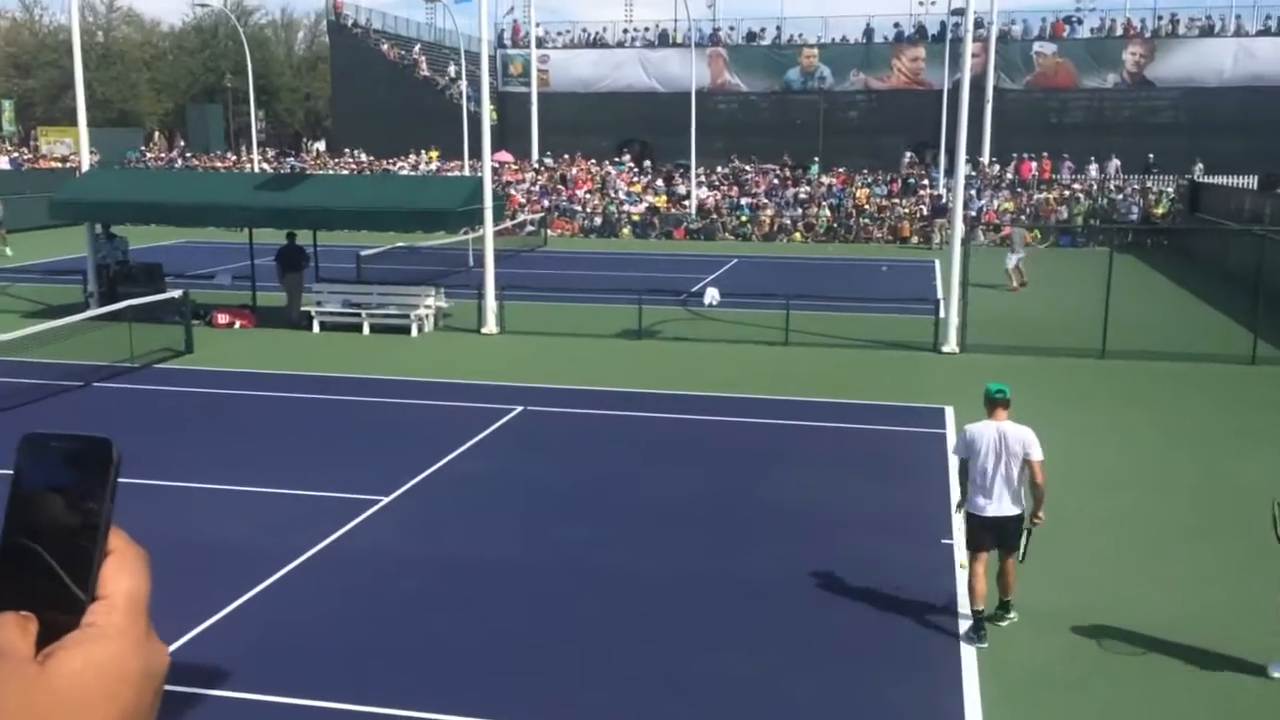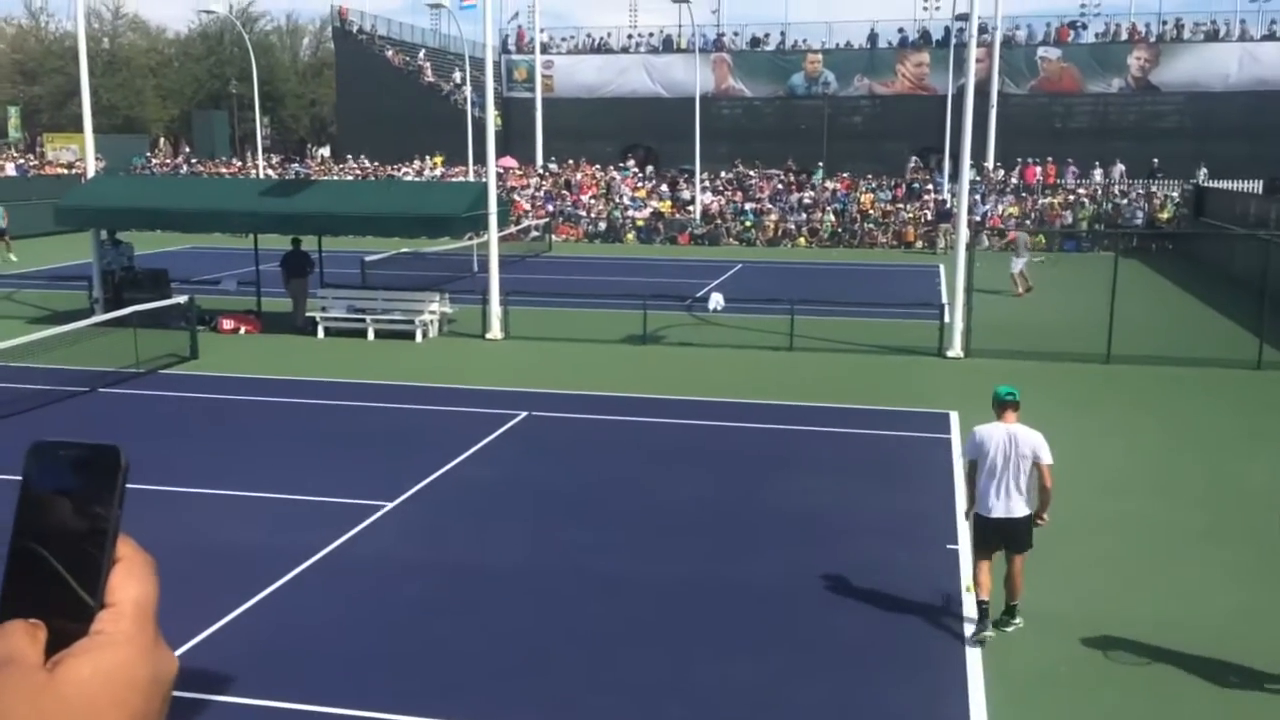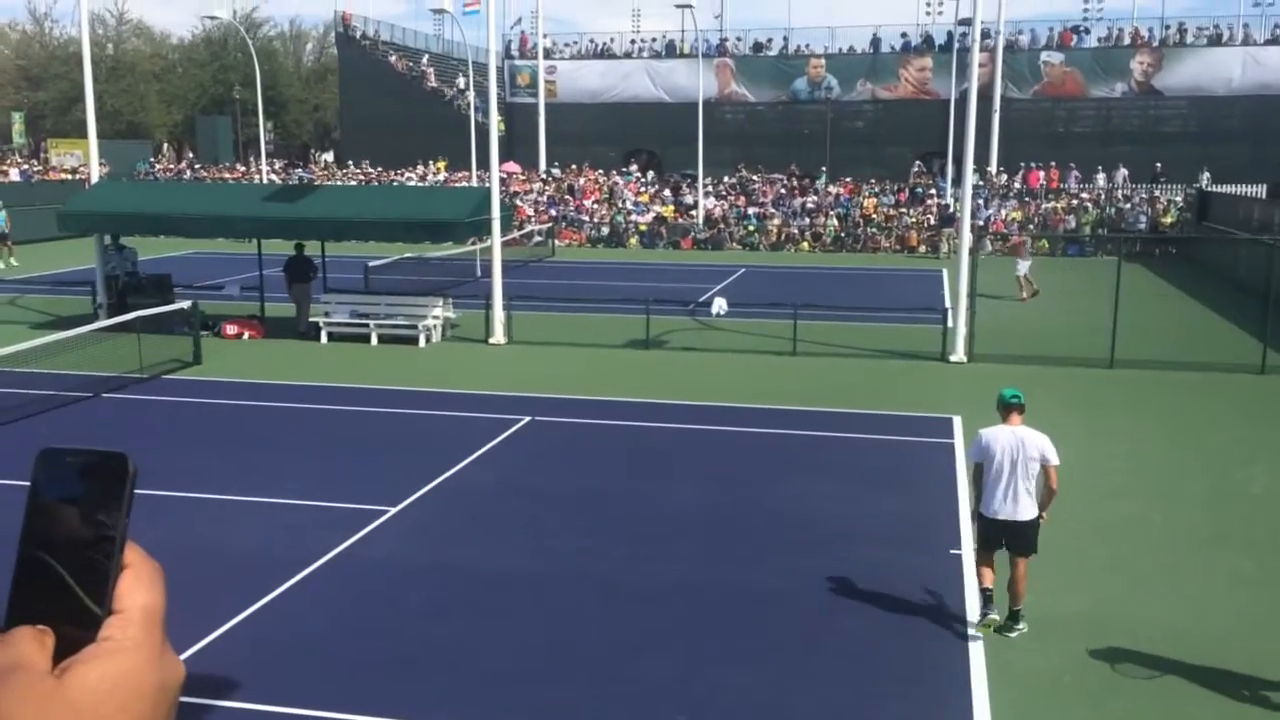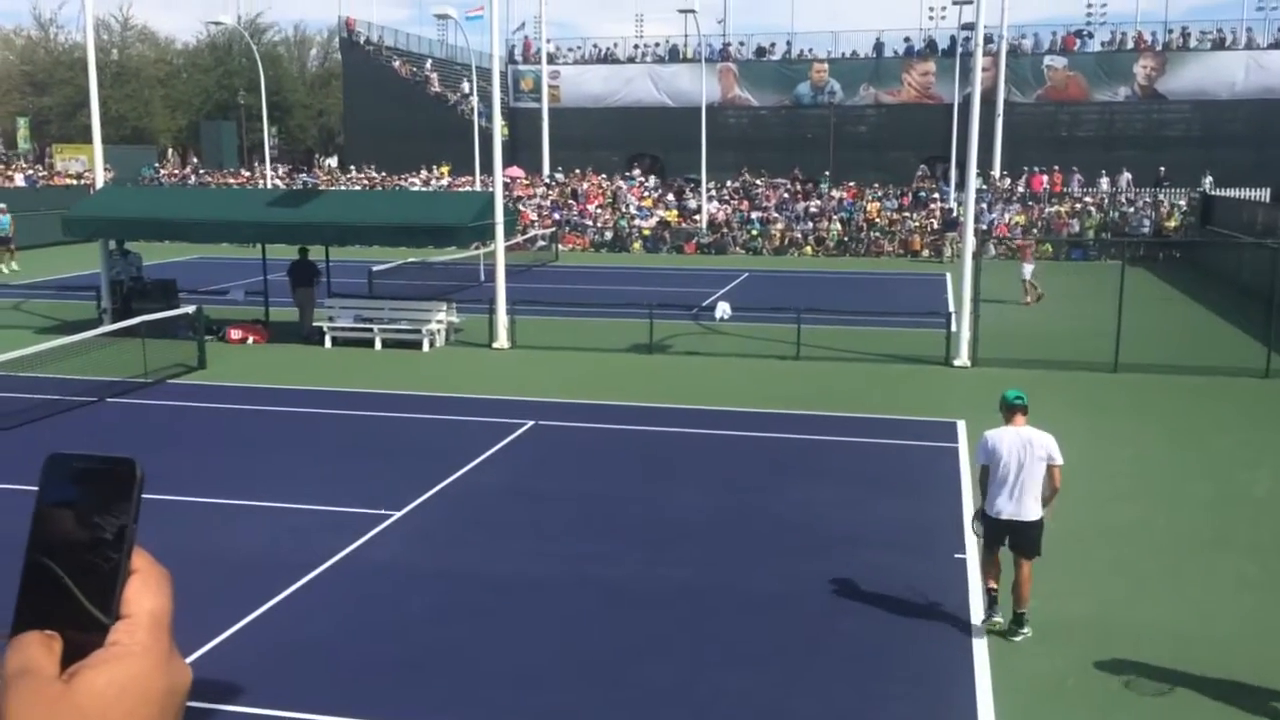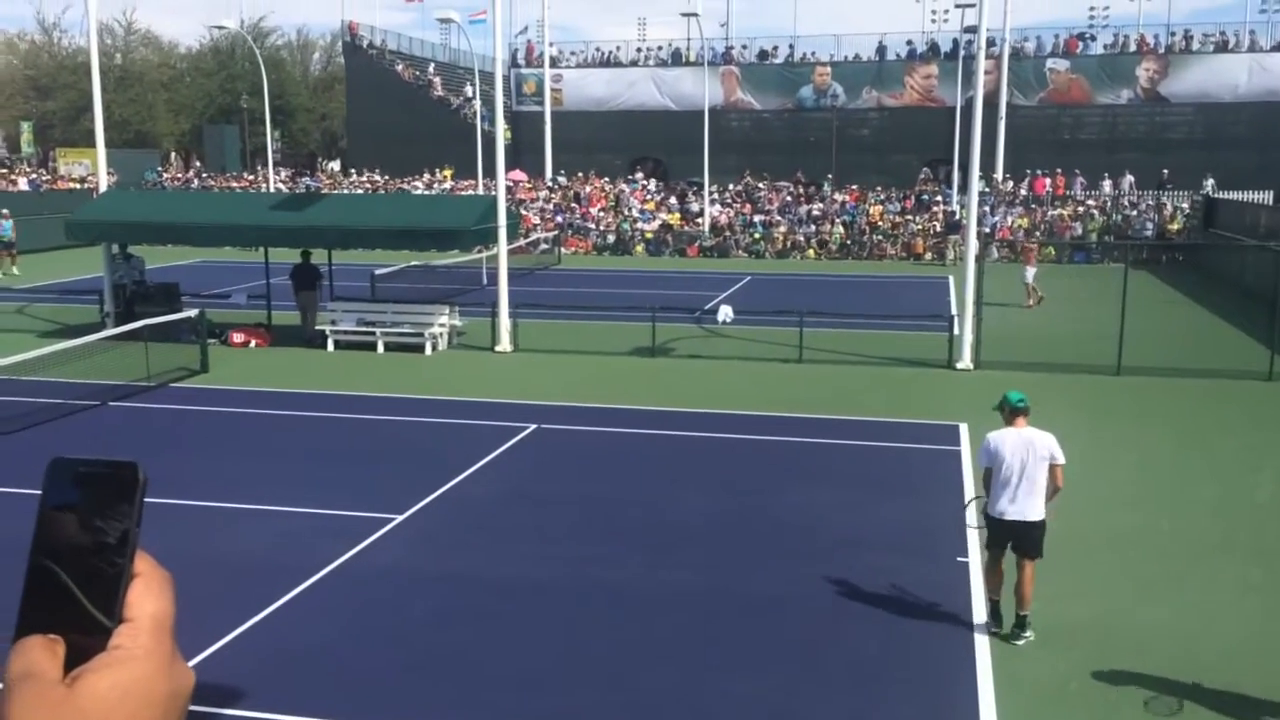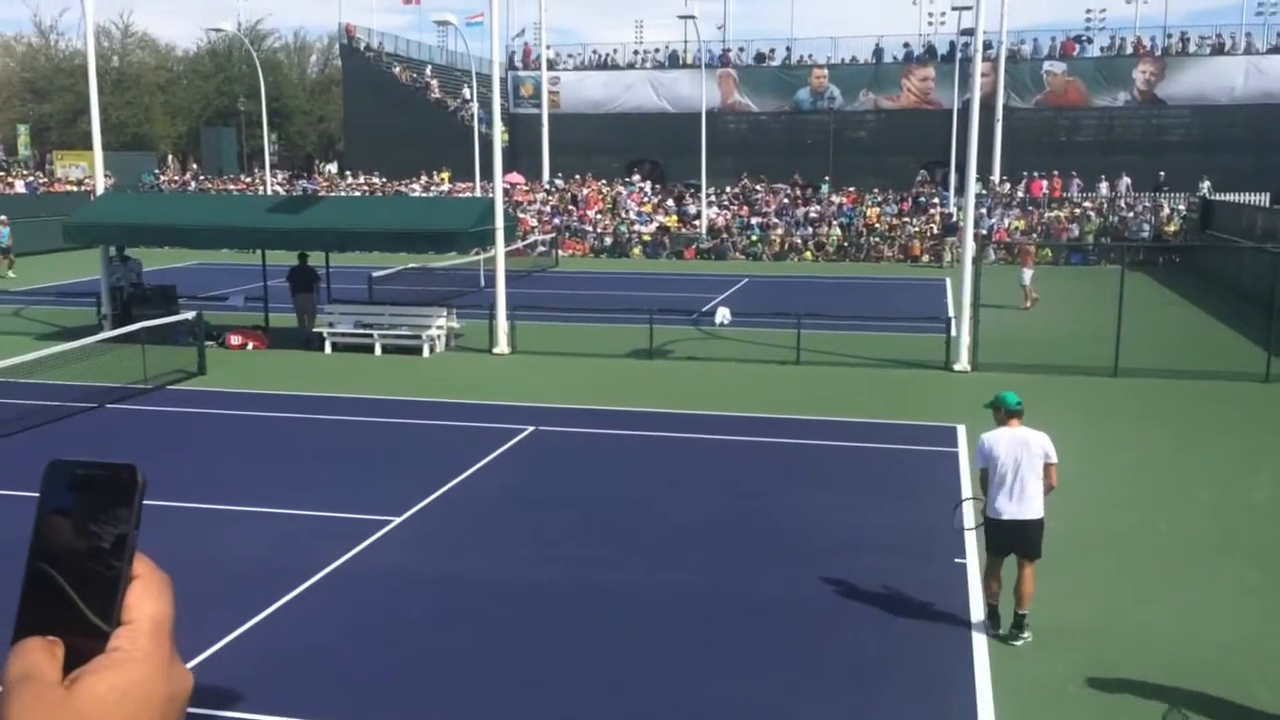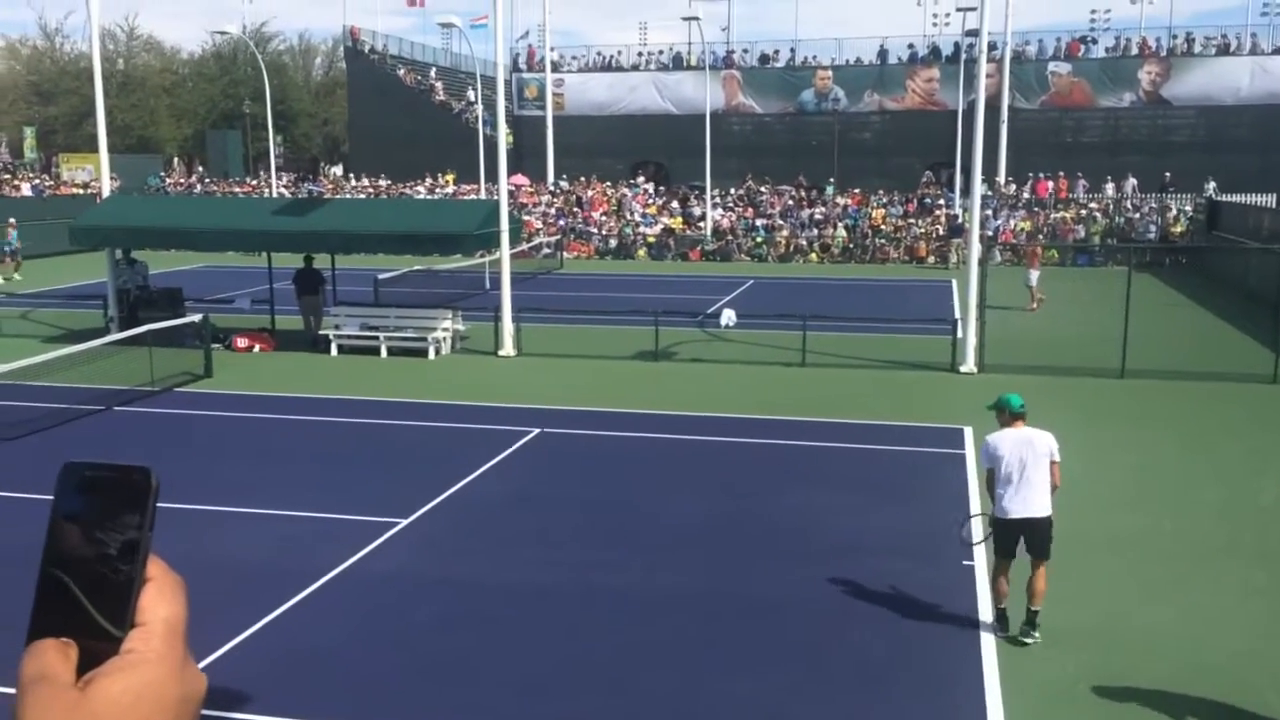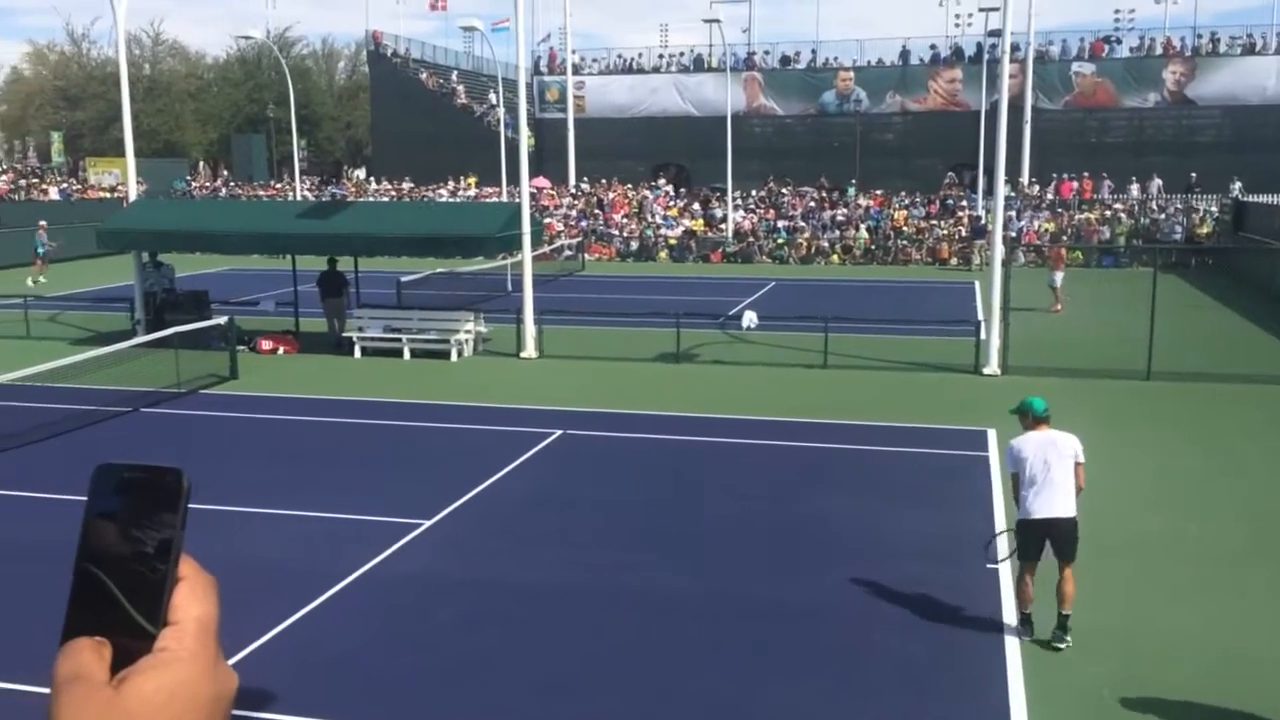
dt=0.1s
person 1, frame 1
left shoulder: (970, 431)
right shoulder: (1024, 434)
left elbow: (963, 472)
right elbow: (1037, 480)
left wrist: (964, 496)
right wrist: (1038, 508)
left hip: (978, 510)
right hip: (1011, 511)
left knee: (978, 565)
right knee: (1008, 560)
left ankle: (978, 627)
right ankle: (1004, 610)
person 1, frame 2
left shoulder: (979, 433)
right shoulder: (1034, 438)
left elbow: (971, 475)
right elbow: (1046, 485)
left wrist: (971, 503)
right wrist: (1041, 512)
left hip: (985, 511)
right hip: (1019, 513)
left knee: (982, 563)
right knee: (1015, 562)
left ankle: (984, 617)
right ankle: (1010, 614)
person 1, frame 3
left shoulder: (985, 436)
right shoulder: (1040, 440)
left elbow: (977, 478)
right elbow: (1052, 486)
left wrist: (979, 504)
right wrist: (1042, 509)
left hip: (990, 512)
right hip: (1025, 515)
left knee: (985, 559)
right knee: (1019, 565)
left ankle: (988, 606)
right ankle: (1013, 620)
person 1, frame 4
left shoulder: (990, 437)
right shoulder: (1045, 440)
left elbow: (984, 479)
right elbow: (1055, 485)
right wrist: (1042, 505)
left hip: (996, 512)
right hip: (1030, 515)
left knee: (990, 553)
right knee: (1023, 567)
left ankle: (992, 609)
right ankle: (1018, 623)
person 1, frame 5
left shoulder: (993, 439)
right shoulder: (1047, 440)
left elbow: (987, 480)
right elbow: (1057, 484)
left hip: (999, 513)
right hip: (1033, 516)
left knee: (994, 558)
right knee: (1025, 569)
left ankle: (995, 615)
right ankle: (1020, 626)
person 1, frame 6
left shoulder: (987, 440)
right shoulder: (1042, 439)
left elbow: (984, 481)
right elbow: (1052, 483)
left hip: (998, 514)
right hip: (1031, 516)
left knee: (994, 564)
right knee: (1026, 569)
left ankle: (993, 619)
right ankle: (1018, 627)
person 1, frame 7
left shoulder: (992, 441)
right shoulder: (1046, 438)
left elbow: (990, 482)
right elbow: (1055, 482)
left hip: (1005, 514)
right hip: (1040, 514)
left knee: (1002, 566)
right knee: (1039, 568)
left ankle: (1001, 620)
right ankle: (1030, 625)
person 1, frame 8
left shoulder: (1016, 445)
right shoulder: (1071, 441)
right elbow: (1080, 484)
left hip: (1031, 516)
right hip: (1064, 516)
left knee: (1027, 570)
right knee: (1066, 570)
left ankle: (1026, 624)
right ankle: (1062, 629)
